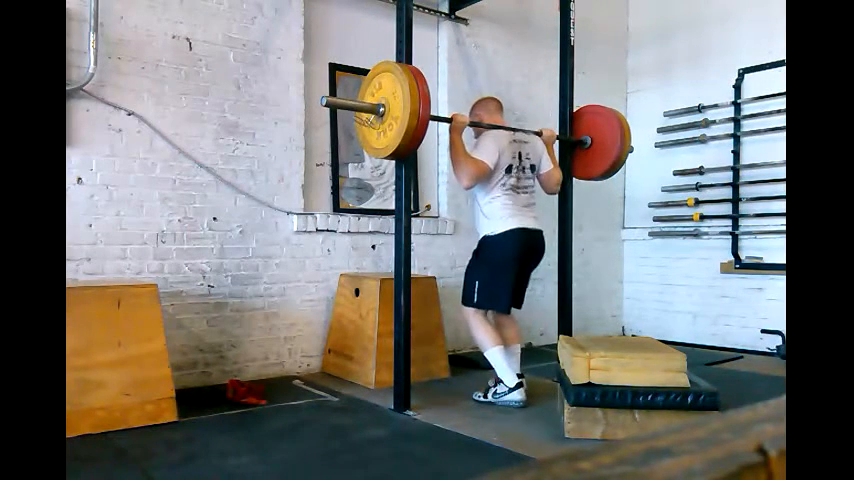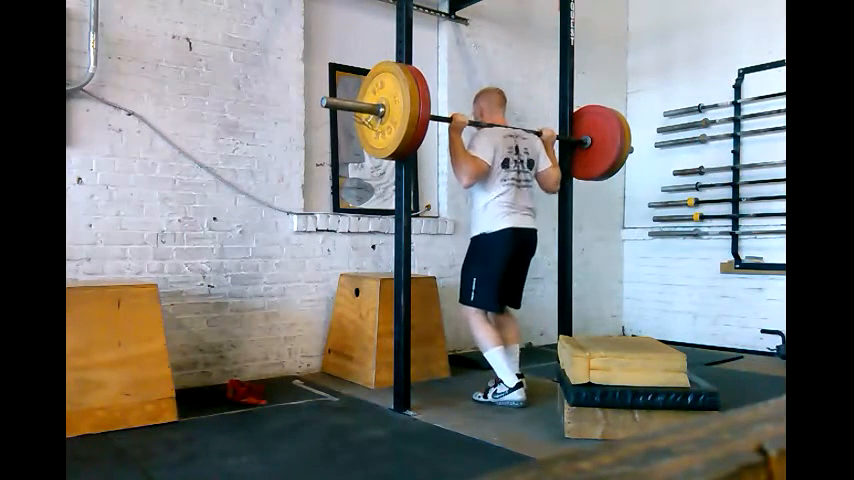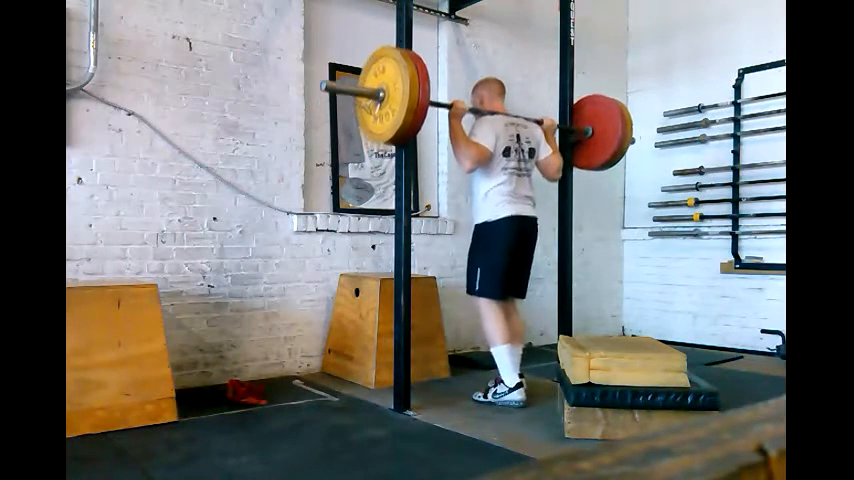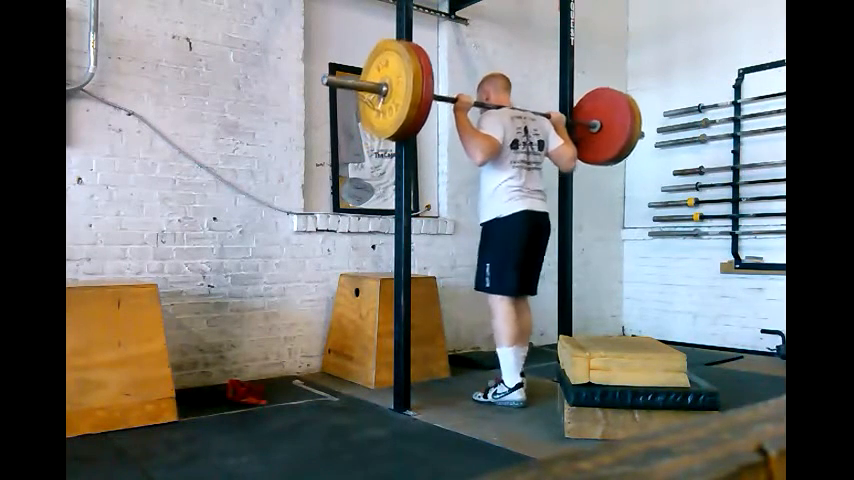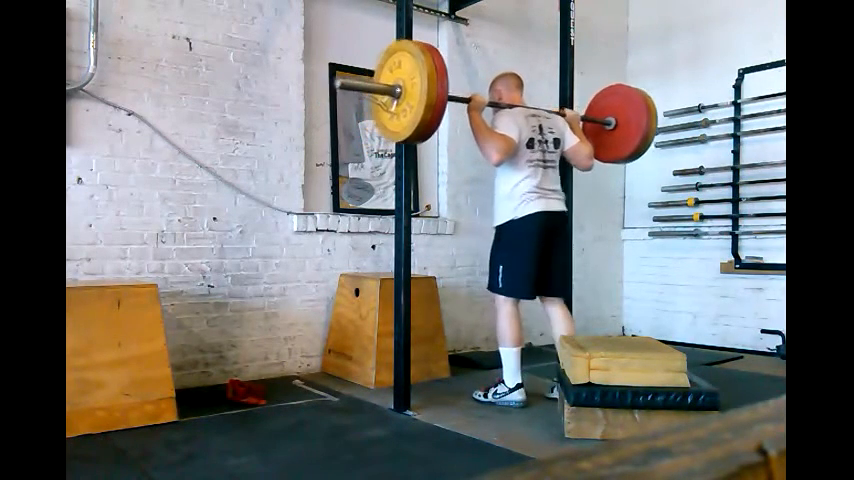
dt=0.4s
person 1, frame 1
left shoulder: (491, 140)
right shoulder: (532, 142)
left elbow: (467, 178)
right elbow: (553, 185)
left wrist: (455, 133)
right wrist: (548, 145)
left hip: (503, 238)
right hip: (532, 237)
left knee: (474, 311)
right knee: (500, 308)
left ankle: (510, 386)
right ankle: (514, 376)
person 1, frame 2
left shoulder: (486, 137)
right shoulder: (530, 140)
left elbow: (467, 177)
right elbow: (552, 184)
left wrist: (455, 132)
right wrist: (548, 145)
left hip: (496, 235)
right hip: (525, 234)
left knee: (475, 311)
right knee: (499, 308)
left ankle: (510, 386)
right ankle: (513, 377)
person 1, frame 3
left shoulder: (488, 124)
right shoulder: (531, 128)
left elbow: (469, 161)
right elbow: (554, 171)
left wrist: (455, 119)
right wrist: (550, 134)
left hip: (497, 222)
right hip: (525, 222)
left knee: (488, 302)
right knee: (507, 301)
left ankle: (510, 385)
right ankle: (512, 376)
person 1, frame 4
left shoulder: (494, 117)
right shoulder: (539, 122)
left elbow: (480, 154)
right elbow: (568, 162)
left wrist: (460, 112)
right wrist: (559, 126)
left hip: (507, 217)
right hip: (537, 216)
left knee: (500, 299)
right knee: (518, 298)
left ankle: (510, 386)
right ankle: (515, 372)
person 1, frame 5
left shoulder: (507, 117)
right shoulder: (554, 121)
left elbow: (496, 154)
right elbow: (585, 160)
left wrist: (474, 113)
right wrist: (575, 125)
left hip: (522, 218)
right hip: (555, 217)
left knee: (505, 300)
right knee: (553, 300)
left ankle: (511, 386)
